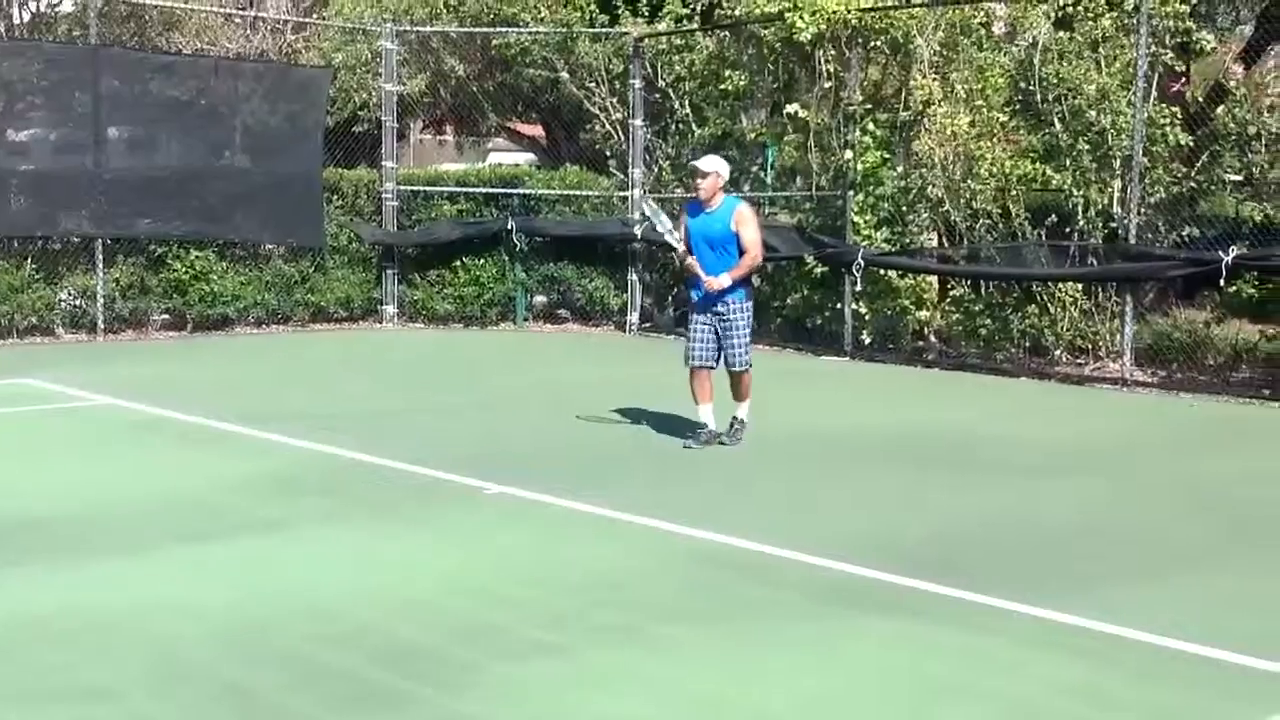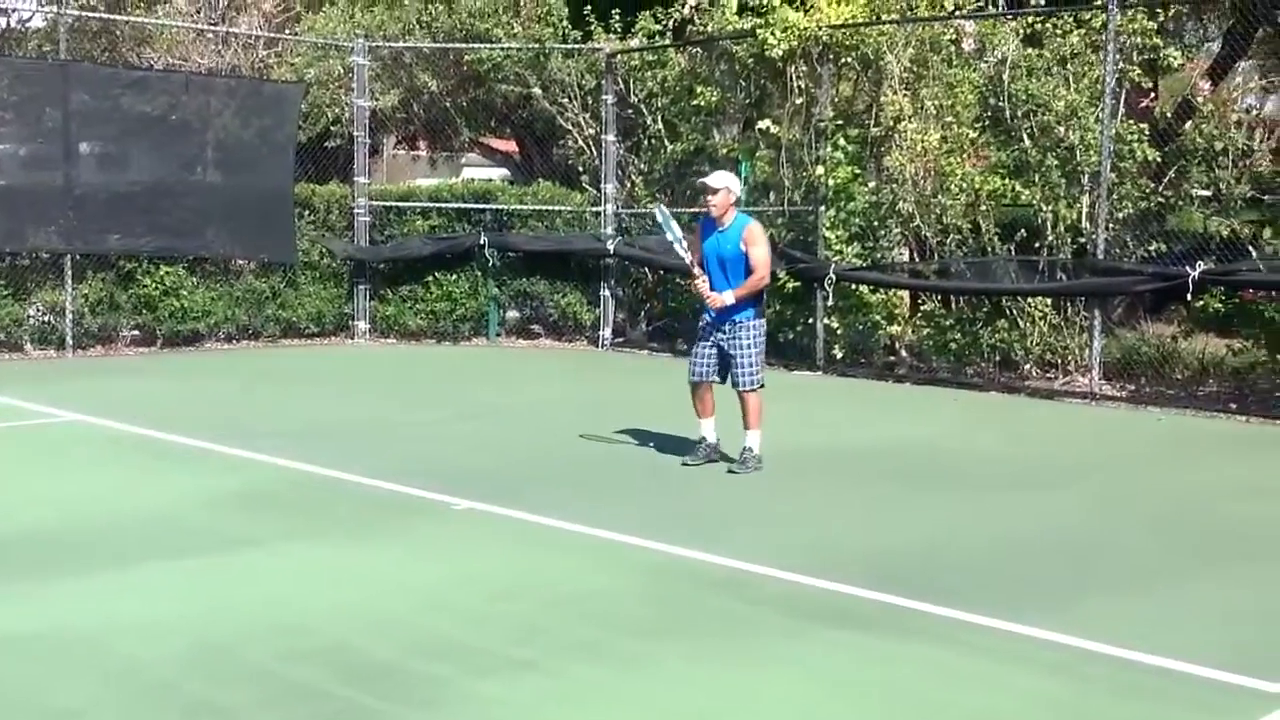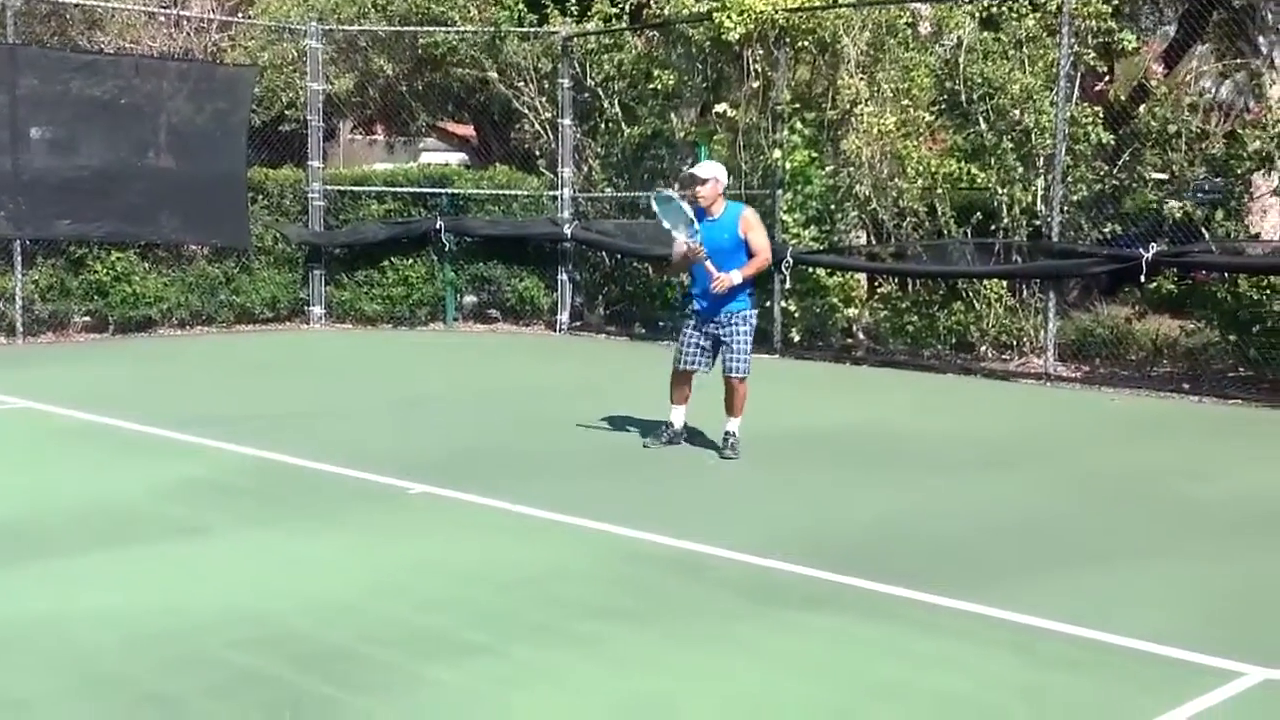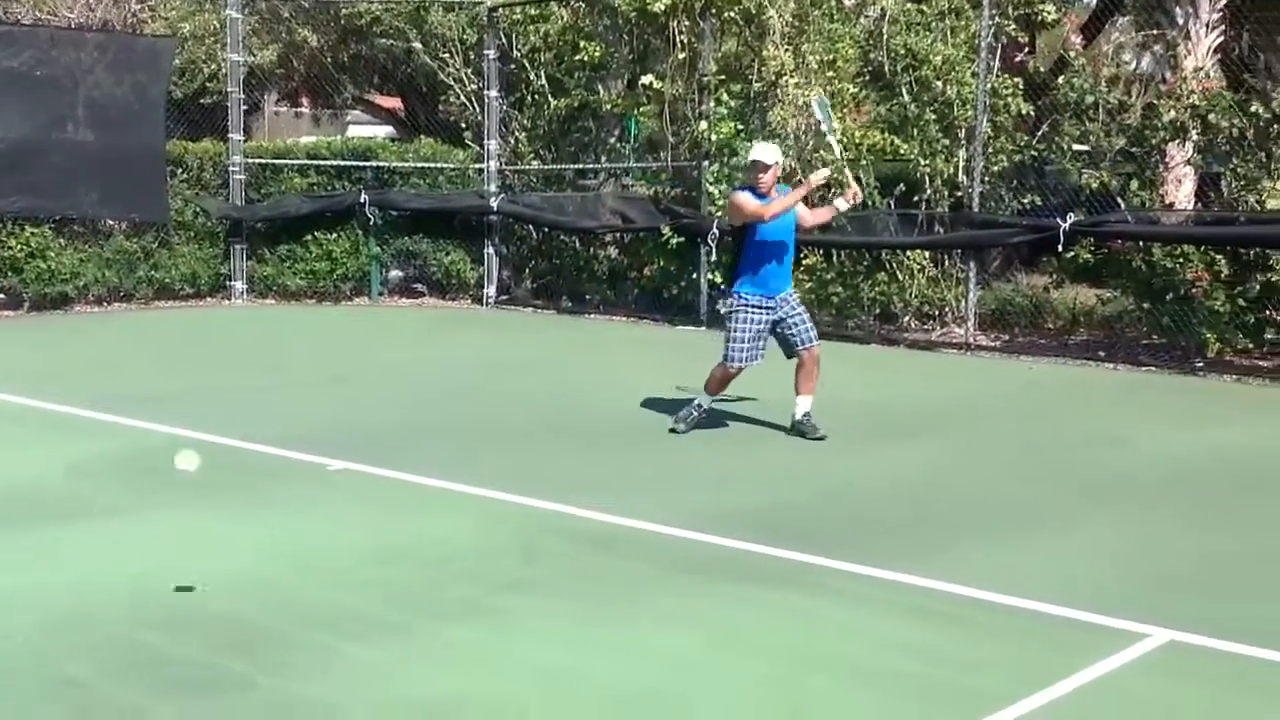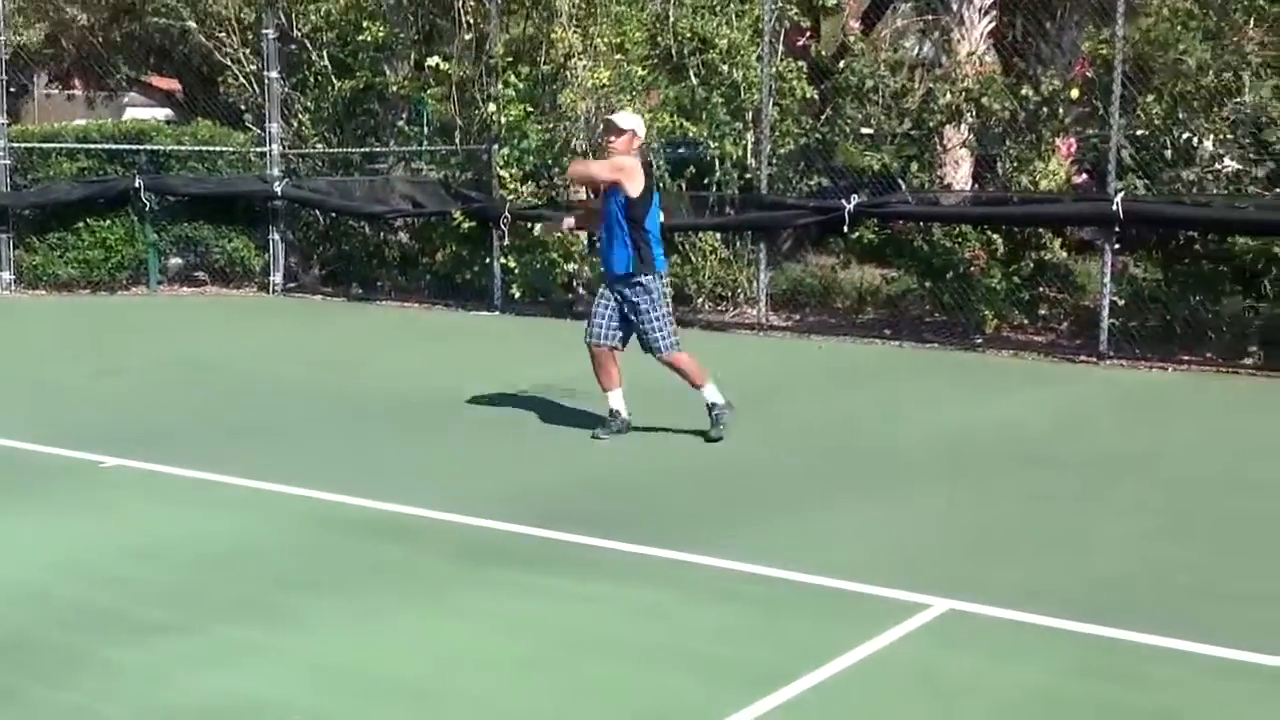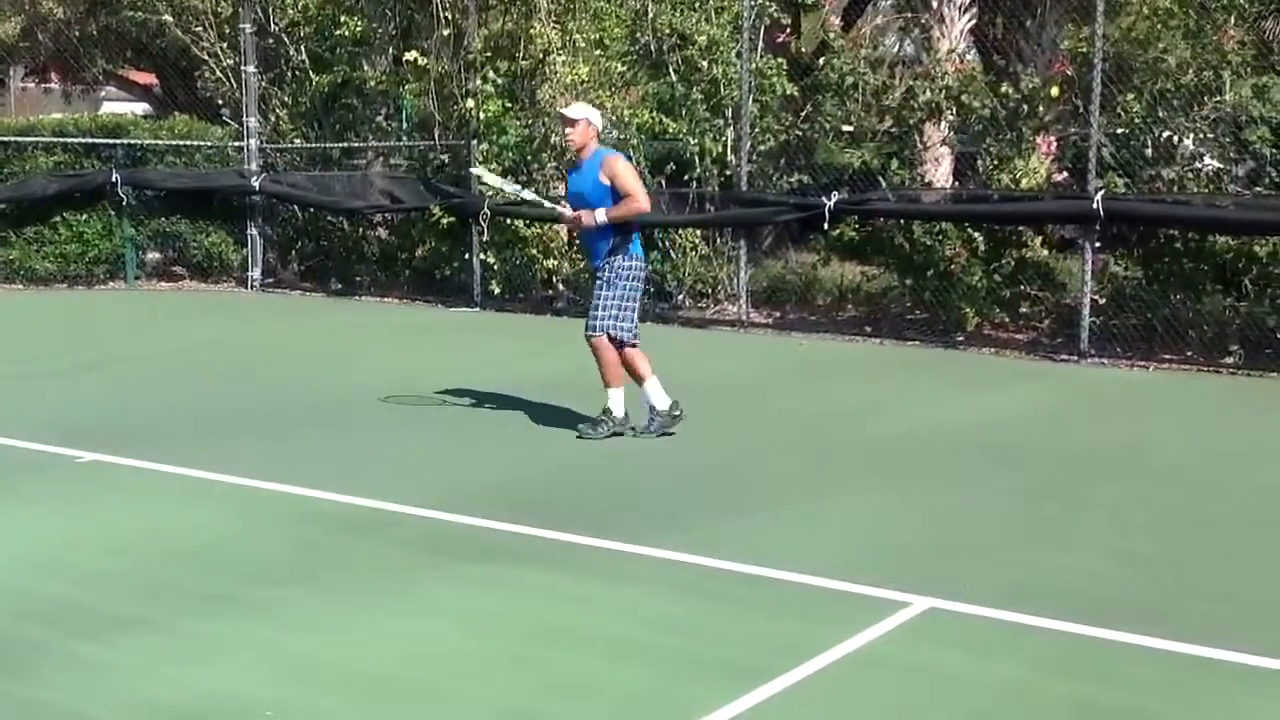
dt=0.7s
person 1, frame 1
left shoulder: (739, 211)
right shoulder: (689, 211)
left elbow: (754, 255)
right elbow: (683, 249)
left wrist: (725, 279)
right wrist: (688, 262)
left hip: (735, 299)
right hip: (701, 299)
left knee: (738, 366)
right knee: (698, 364)
left ankle: (739, 419)
right ankle: (708, 427)
person 1, frame 2
left shoulder: (750, 229)
right shoulder: (703, 227)
left elbow: (762, 276)
right elbow: (696, 264)
left wrist: (728, 297)
right wrist: (699, 280)
left hip: (745, 319)
right hip: (712, 318)
left knee: (746, 385)
right knee: (699, 380)
left ankle: (752, 451)
right ankle: (708, 441)
person 1, frame 3
left shoulder: (744, 215)
right shoulder: (690, 217)
left elbow: (764, 257)
right elbow: (678, 264)
left wrist: (736, 275)
right wrist: (688, 257)
left hip: (738, 310)
right hip: (701, 309)
left knee: (735, 376)
right knee: (682, 369)
left ankle: (731, 433)
right ankle: (675, 427)
person 1, frame 4
left shoulder: (786, 194)
right shoulder: (741, 199)
left elbow: (805, 220)
right elbow: (765, 214)
left wrist: (842, 203)
right wrist: (805, 187)
left hip: (784, 296)
right hip: (747, 298)
left knee: (809, 353)
right knee: (733, 365)
left ankle: (801, 416)
right ankle: (699, 406)
person 1, frame 5
left shoulder: (627, 166)
right shoulder: (616, 175)
left elbow: (575, 173)
right elbow: (599, 219)
left wrist: (577, 164)
right wrist: (572, 221)
left hip: (644, 278)
right hip: (615, 278)
left knee: (664, 352)
right knee: (598, 344)
left ankle: (716, 404)
right ankle: (617, 414)
person 1, frame 6
left shoulder: (612, 162)
right shoulder: (574, 171)
left elbow: (642, 203)
left wrist: (598, 216)
right wrist: (569, 217)
left hip: (622, 262)
right hip: (600, 265)
left knee: (599, 336)
right knee: (620, 342)
left ankle: (615, 414)
right ankle: (664, 407)
